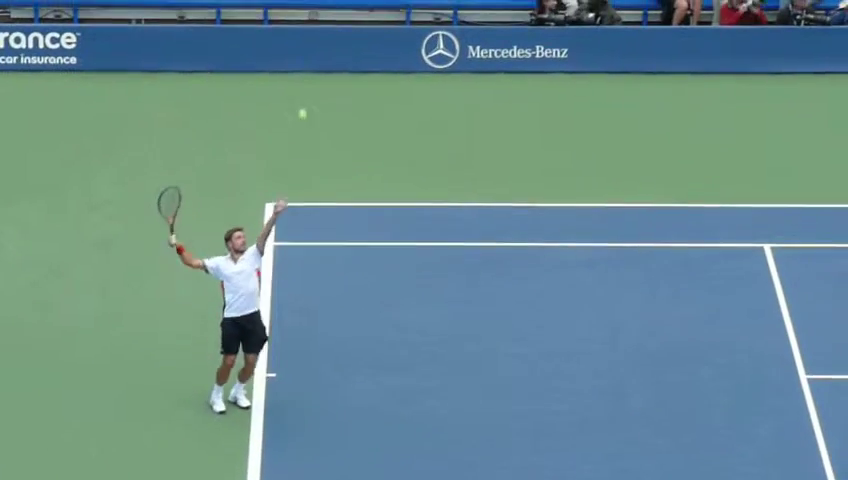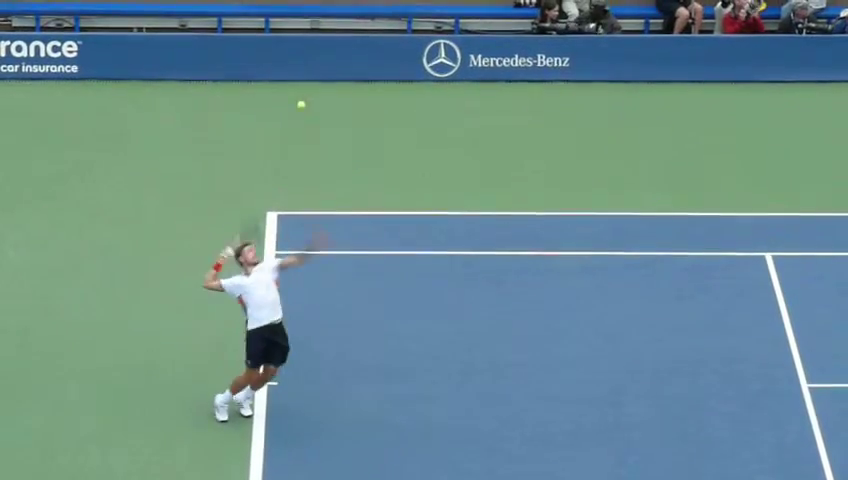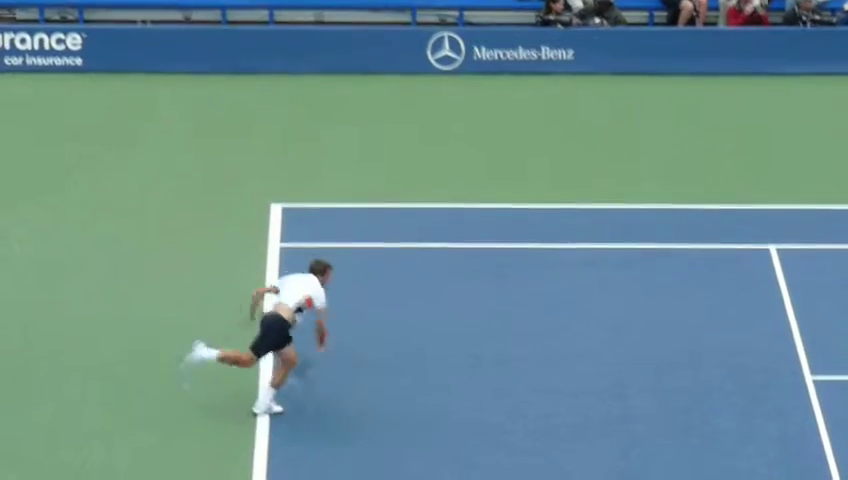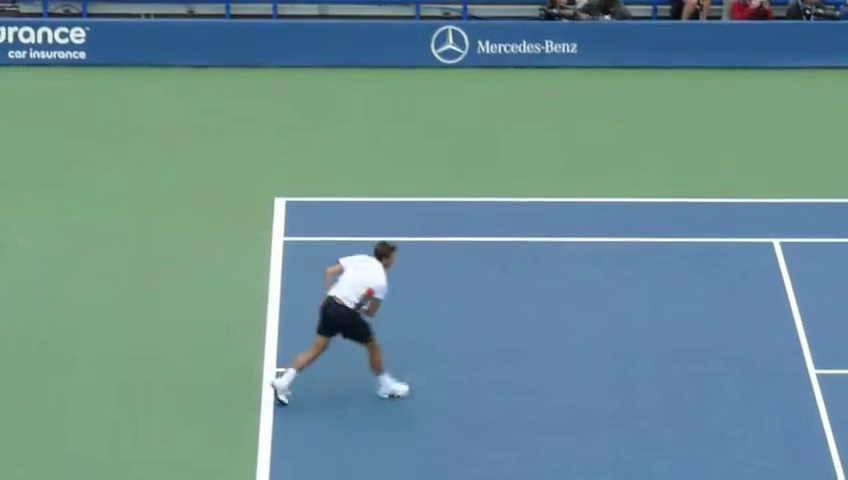
dt=0.4s
person 1, frame 1
left shoulder: (253, 255)
right shoulder: (220, 263)
left elbow: (264, 235)
right elbow: (192, 262)
left wrist: (275, 215)
right wrist: (178, 247)
left hip: (253, 317)
right hip: (231, 319)
left knee: (250, 362)
right knee: (228, 362)
left ankle: (238, 393)
right ankle: (216, 396)
person 1, frame 2
left shoulder: (268, 267)
right shoulder: (238, 281)
left elbow: (294, 261)
right elbow: (208, 284)
left wrist: (311, 248)
right wrist: (219, 262)
left hip: (276, 328)
right hip: (256, 330)
left knee: (270, 372)
right knee: (250, 375)
left ankle: (243, 398)
right ankle: (221, 400)
person 1, frame 3
left shoulder: (293, 279)
right shoulder: (318, 291)
left elbow: (260, 291)
right elbow: (321, 323)
left wrist: (254, 309)
right wrist: (321, 344)
left hip: (275, 321)
right hip: (278, 324)
left knee: (291, 361)
right knee: (247, 360)
left ankle: (264, 403)
right ankle: (204, 353)
person 1, frame 4
left shoulder: (357, 259)
right shoulder: (380, 280)
left elbow: (330, 271)
right elbow: (372, 310)
left wrist: (330, 292)
right wrist: (364, 308)
left hip: (329, 306)
right hip: (346, 313)
left knee: (317, 349)
right knee: (373, 346)
left ankle: (283, 382)
right ankle: (386, 387)
